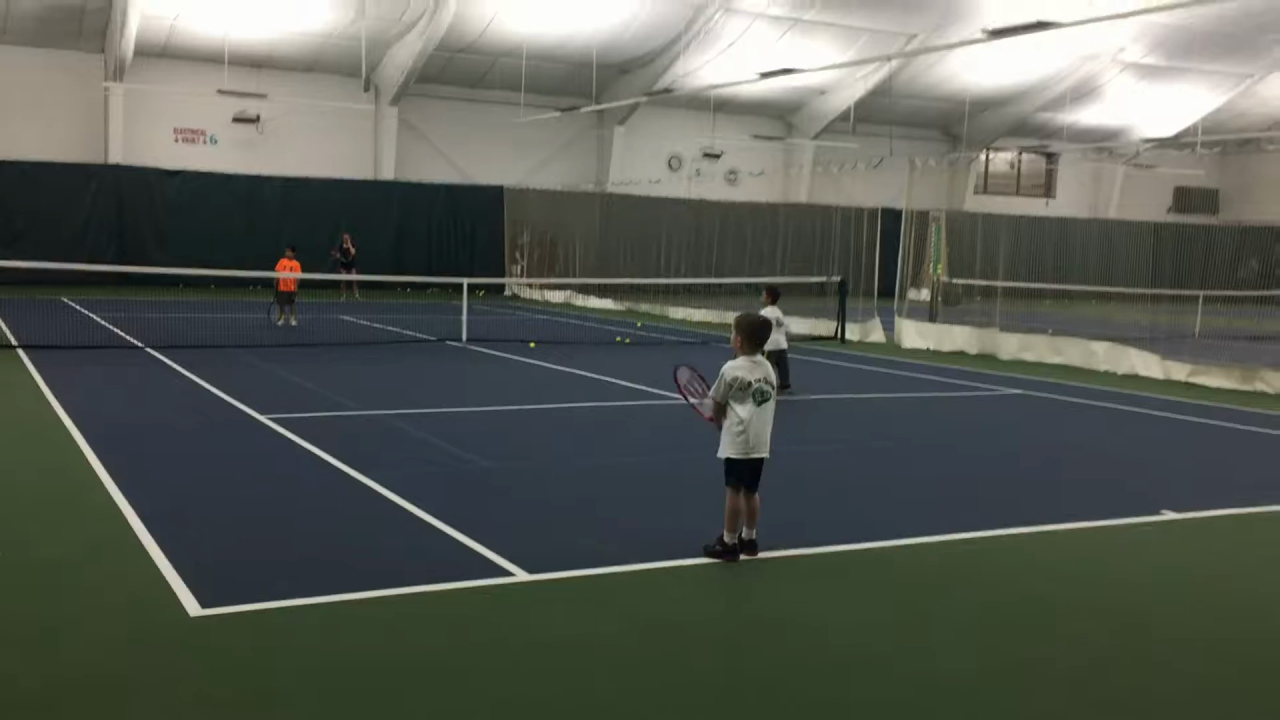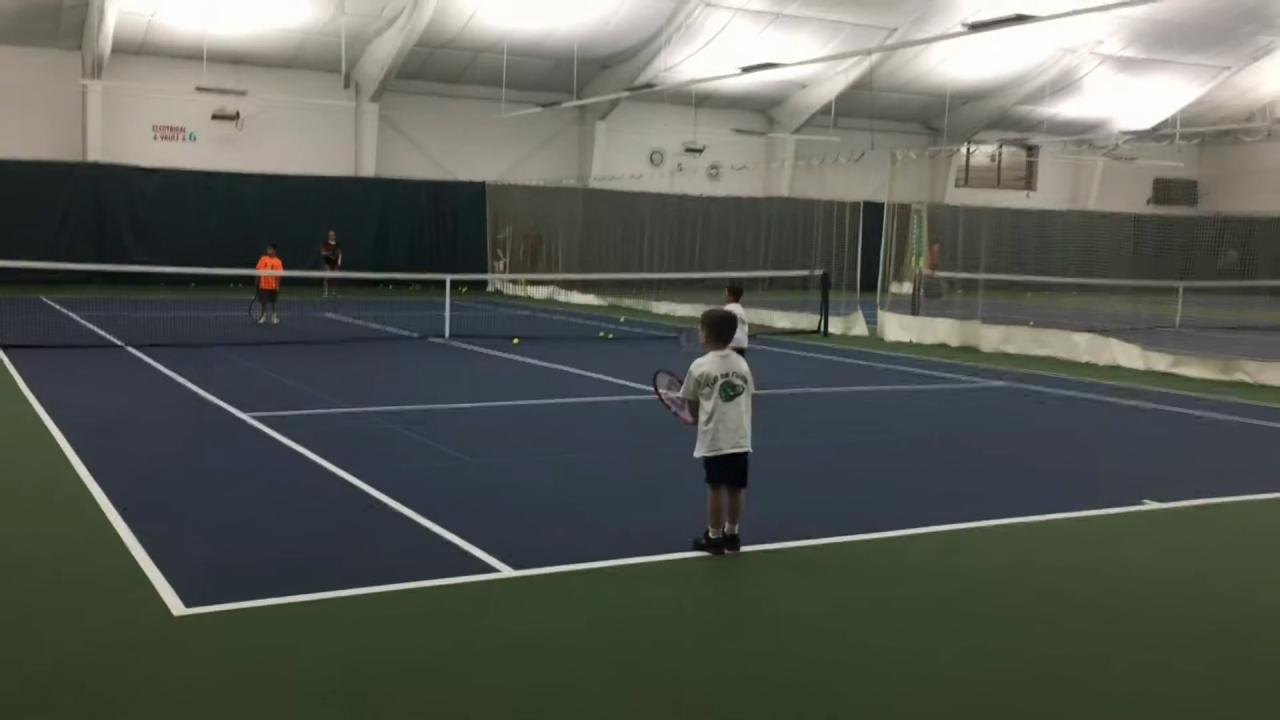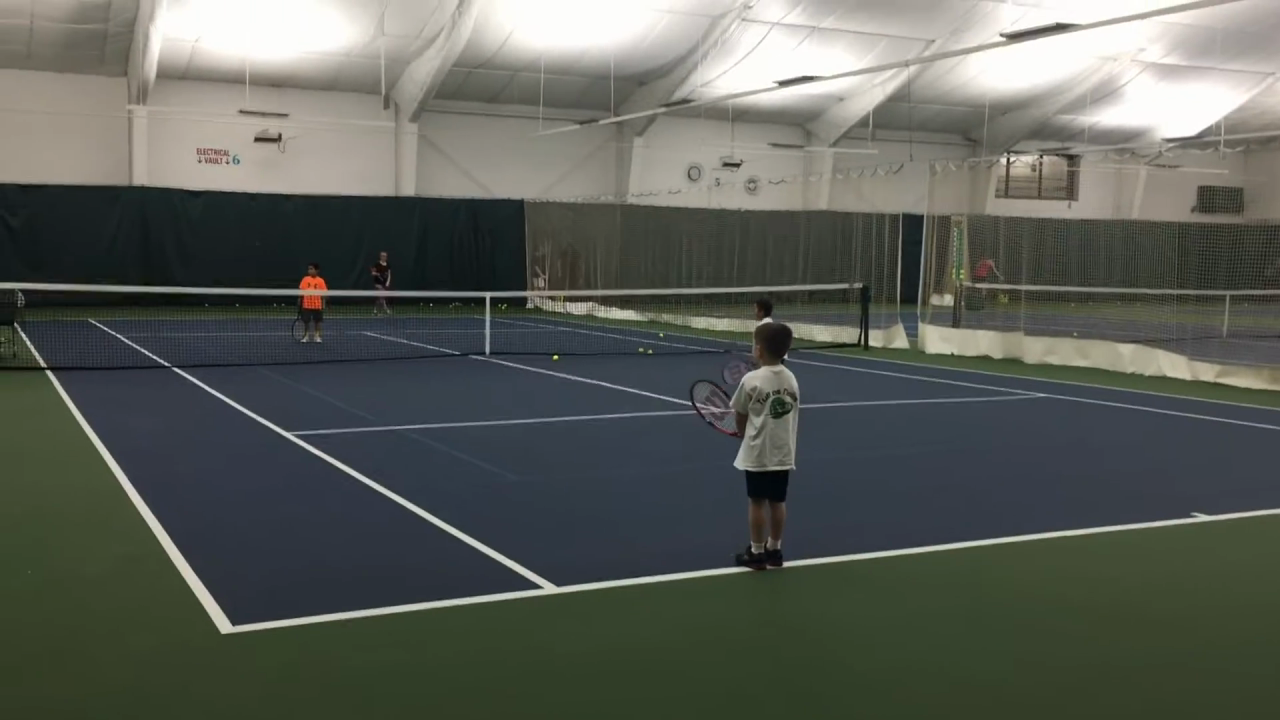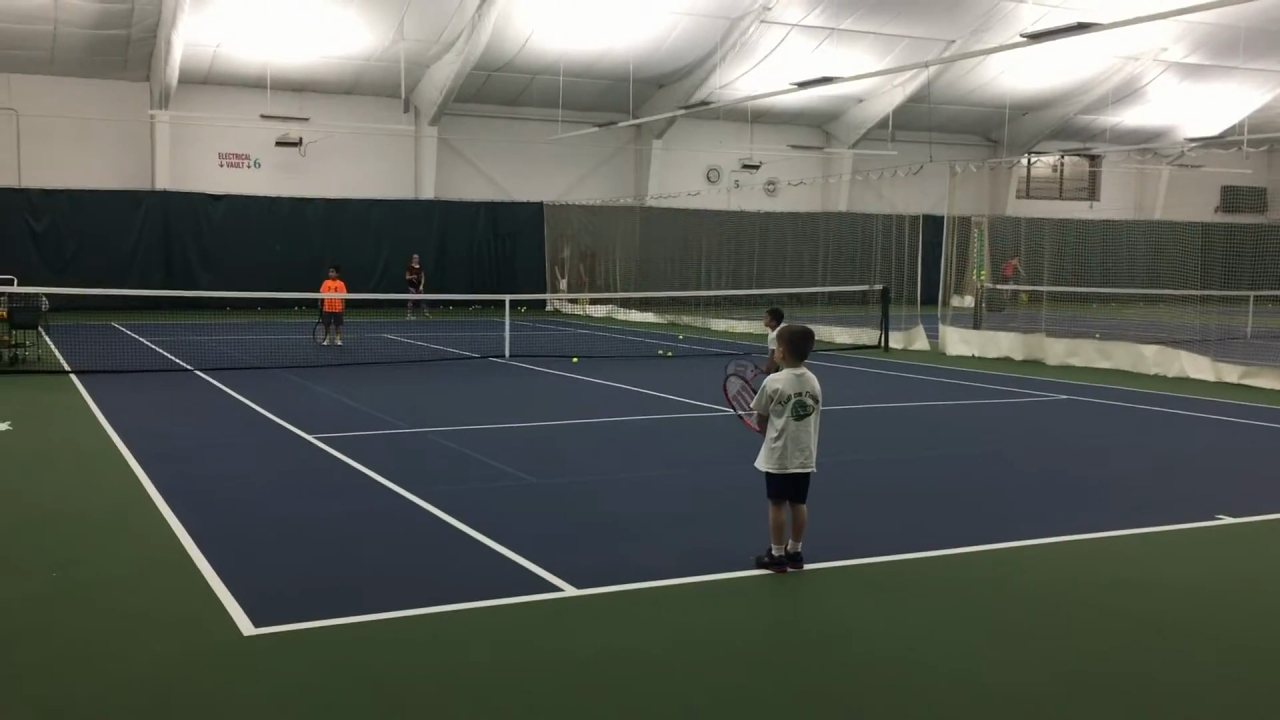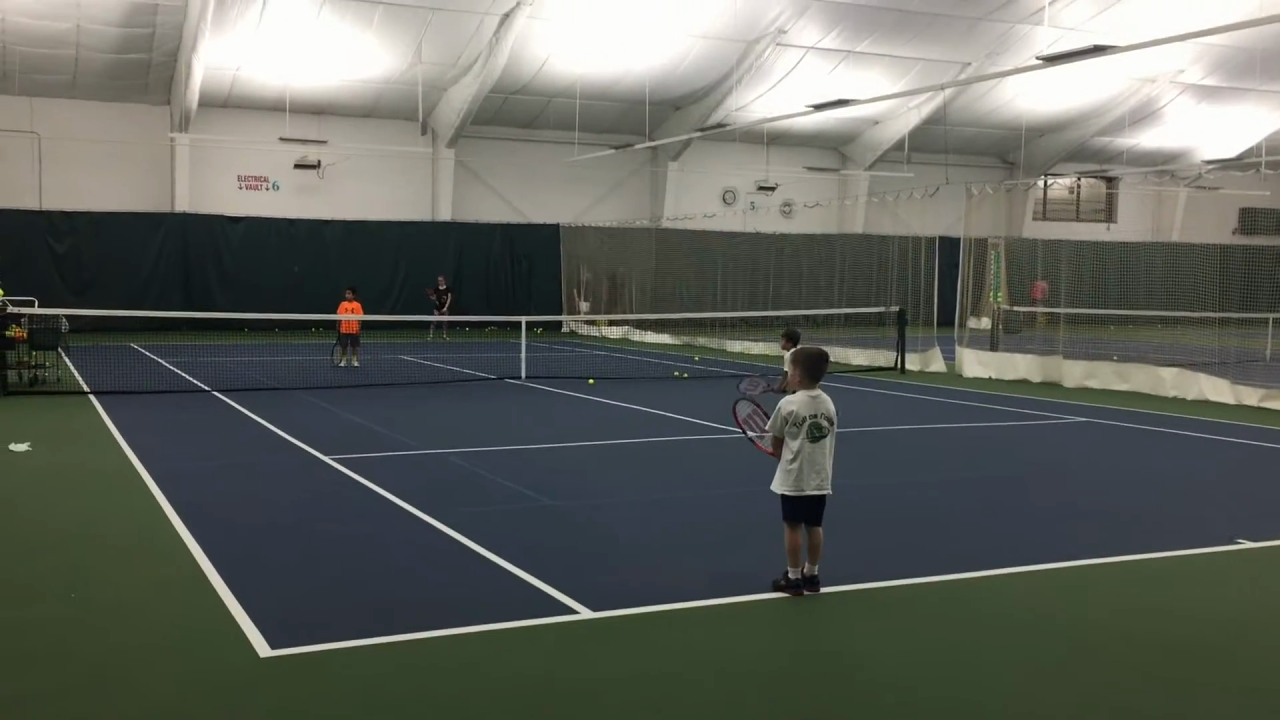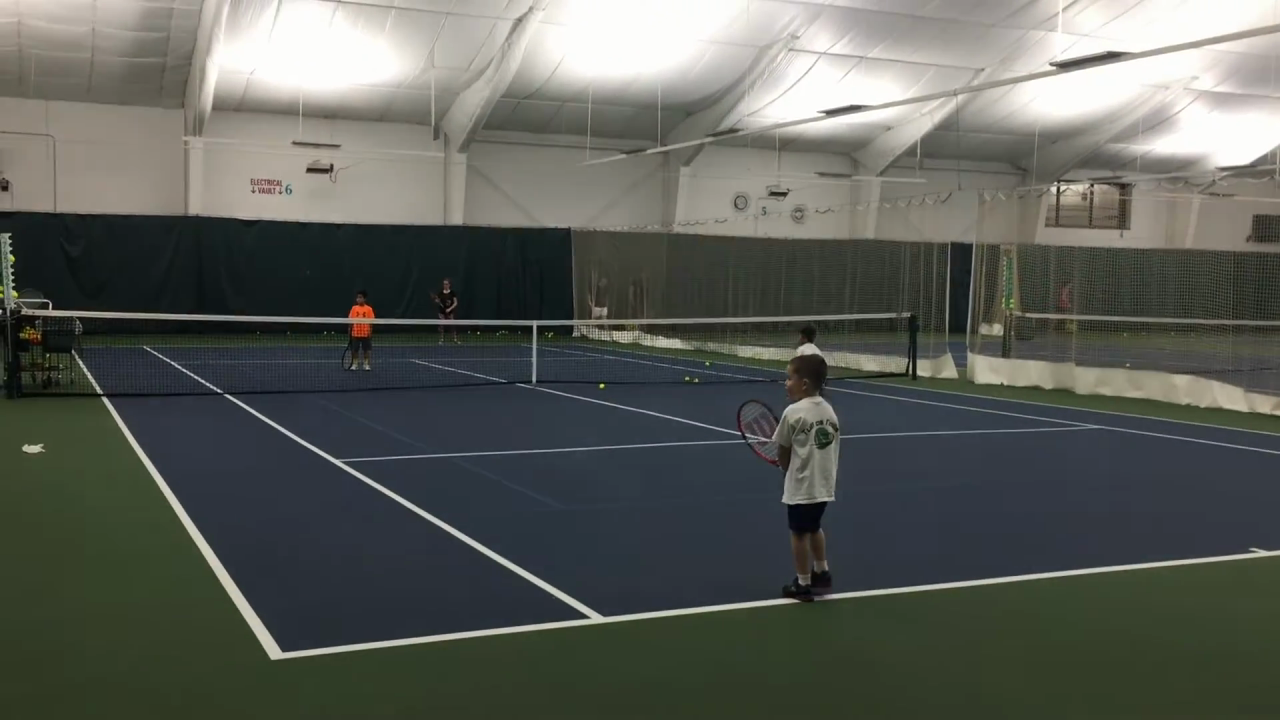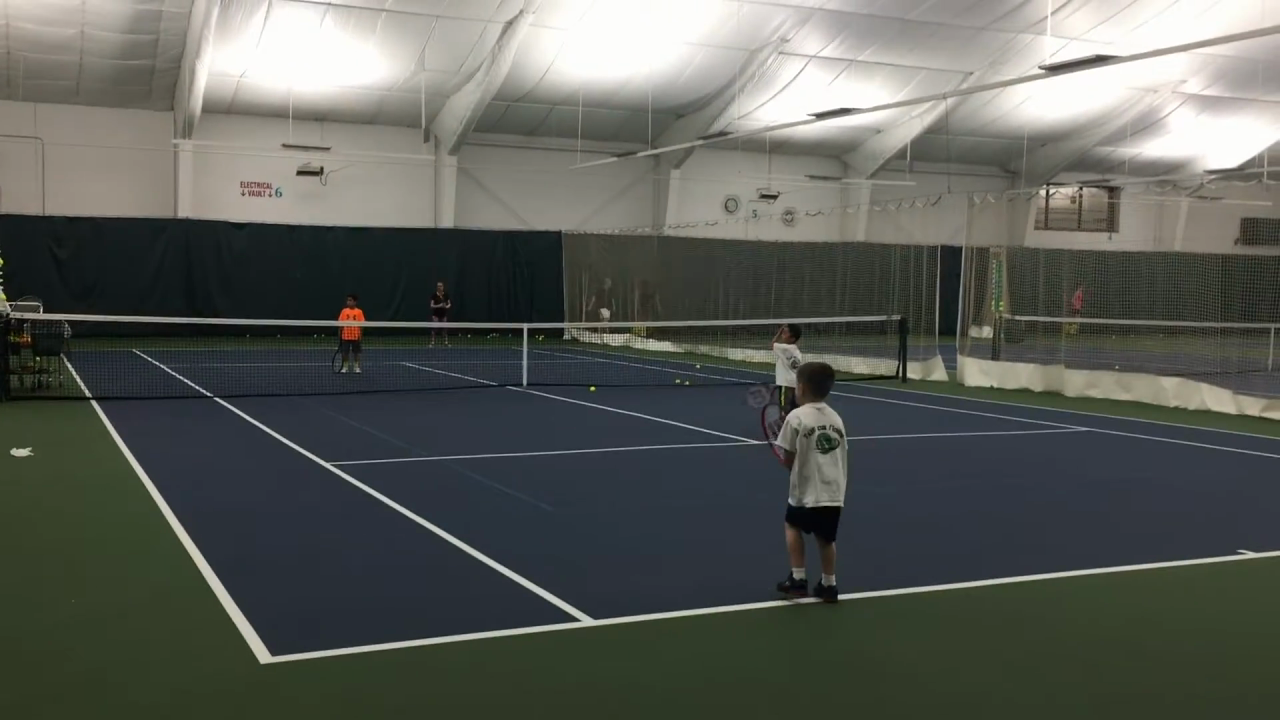
dt=0.7s
person 1, frame 1
left shoulder: (732, 369)
right shoulder: (768, 368)
left elbow: (718, 405)
right elbow: (763, 402)
left wrist: (720, 423)
left hip: (738, 441)
right hip: (759, 441)
left knee: (734, 491)
right knee: (751, 491)
left ankle: (729, 543)
right ankle: (749, 538)
person 1, frame 2
left shoulder: (700, 366)
right shoulder: (741, 363)
left elbow: (692, 403)
right elbow: (747, 396)
left wrist: (700, 423)
left hip: (714, 439)
right hip: (740, 438)
left knee: (716, 488)
right knee: (736, 488)
left ankle: (714, 538)
right ankle: (731, 534)
person 1, frame 3
left shoulder: (752, 380)
right shoulder: (791, 379)
left elbow: (740, 416)
right elbow: (790, 413)
left wrist: (744, 435)
left hip: (757, 453)
right hip: (783, 453)
left knee: (757, 502)
right knee: (777, 502)
left ankle: (757, 553)
right ankle: (774, 549)
person 1, frame 4
left shoulder: (774, 382)
right shoulder: (813, 381)
left elbow: (761, 418)
right elbow: (812, 415)
left wrist: (769, 434)
right wrist: (798, 438)
left hip: (778, 456)
right hip: (804, 455)
left knee: (777, 504)
right knee: (798, 503)
left ankle: (777, 555)
right ankle: (794, 552)
person 1, frame 5
left shoulder: (789, 404)
right shoulder: (828, 403)
left elbow: (776, 443)
right elbow: (827, 437)
left wrist: (782, 457)
left hip: (794, 478)
right hip: (820, 478)
left knee: (793, 527)
right knee: (814, 526)
left ankle: (794, 578)
right ankle: (811, 575)
person 1, frame 6
left shoulder: (793, 412)
right shoulder: (829, 410)
left elbow: (784, 452)
right elbow: (829, 446)
left wrist: (787, 470)
left hip: (802, 485)
right hip: (824, 484)
left knee: (799, 533)
right knee: (814, 528)
left ankle: (803, 585)
right ankle: (821, 572)
person 1, frame 7
left shoulder: (796, 417)
right shoulder: (836, 418)
left elbow: (788, 458)
right elbow: (841, 453)
left wrist: (796, 471)
left hip: (806, 490)
right hip: (833, 491)
left knee: (793, 526)
right knee: (826, 537)
left ankle: (798, 579)
right ankle: (829, 584)
